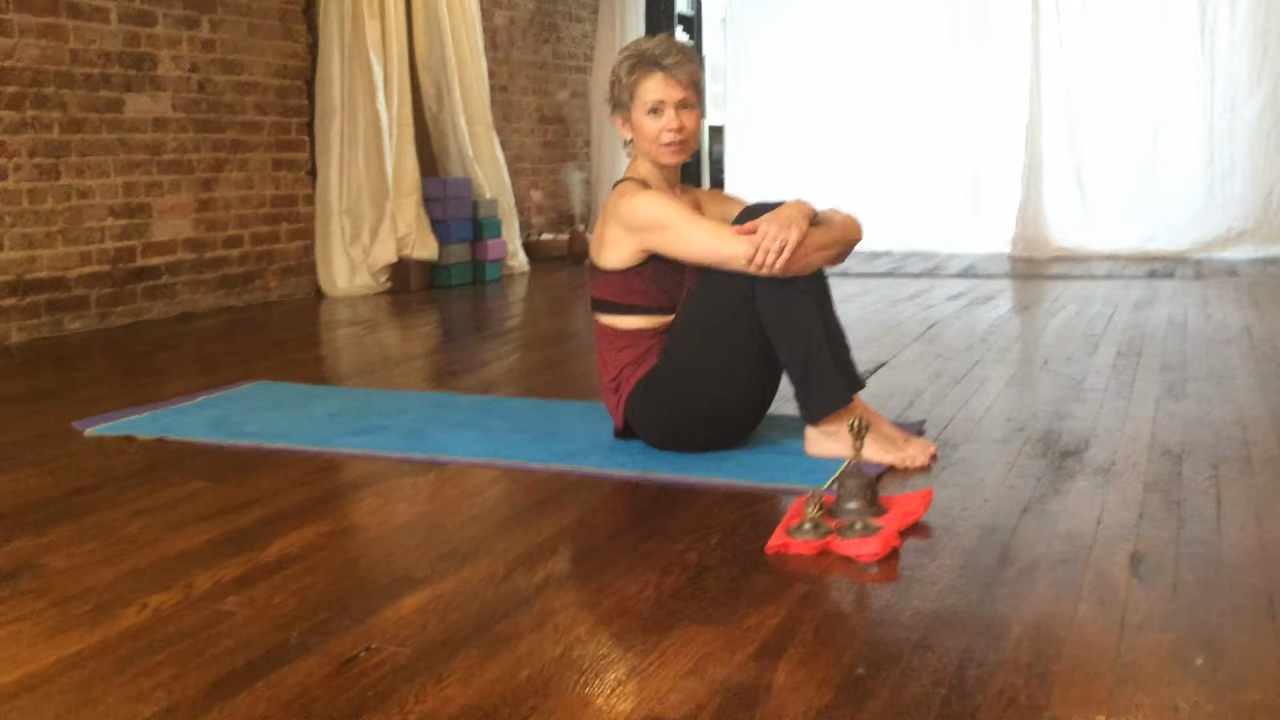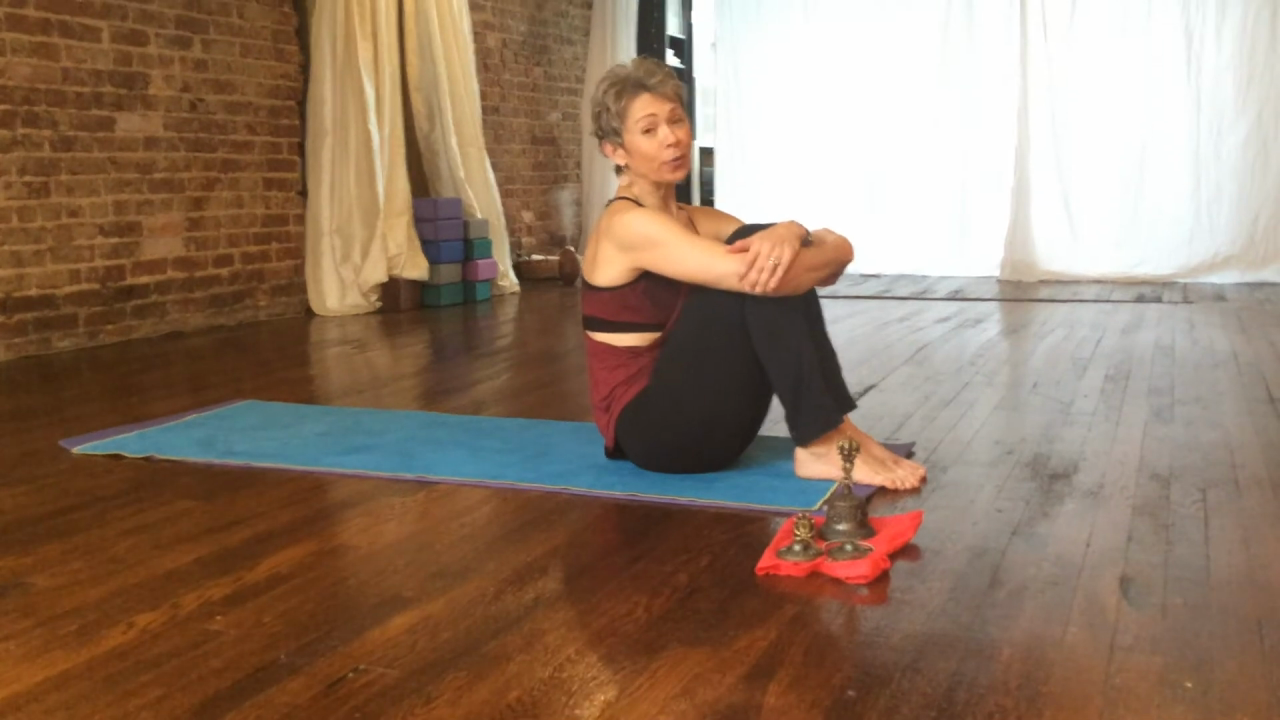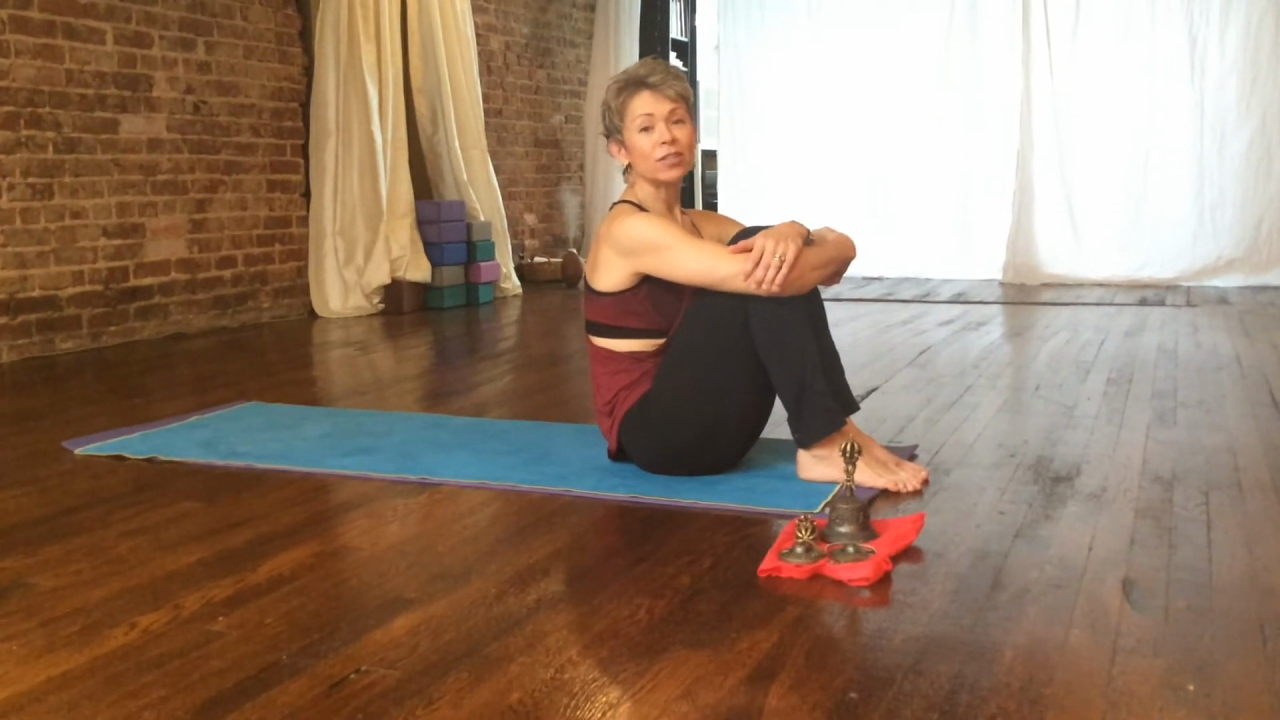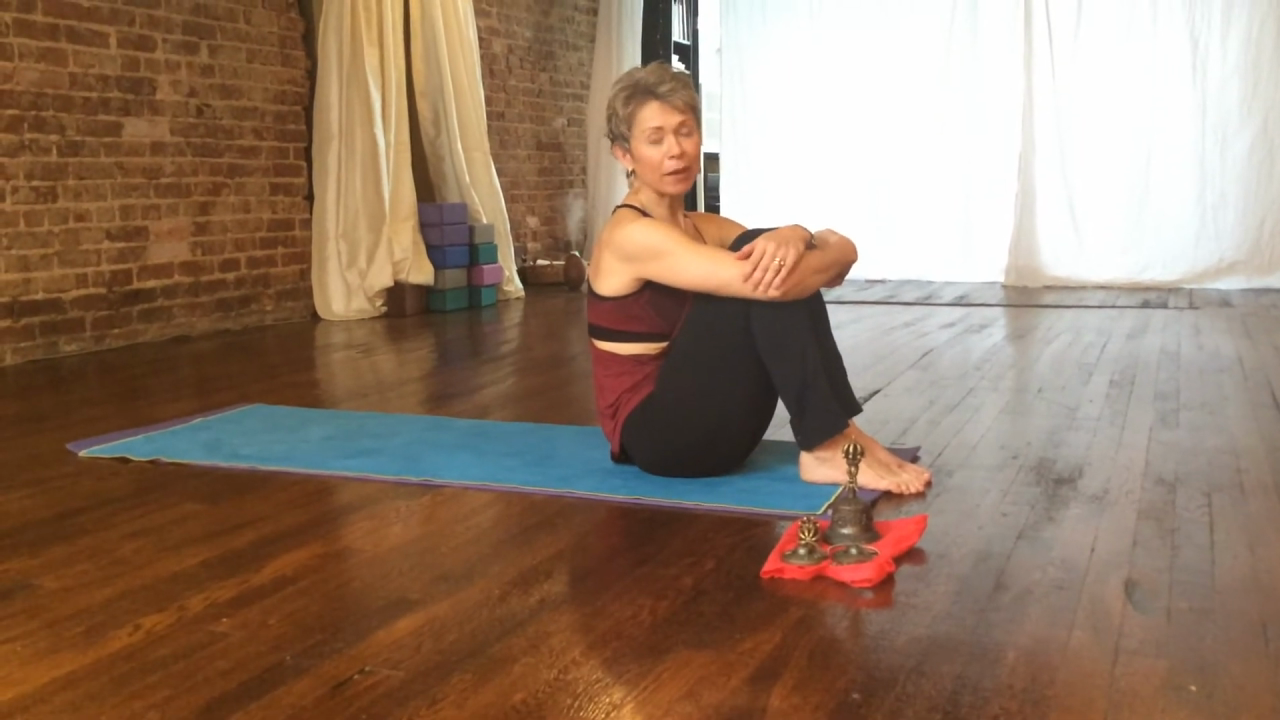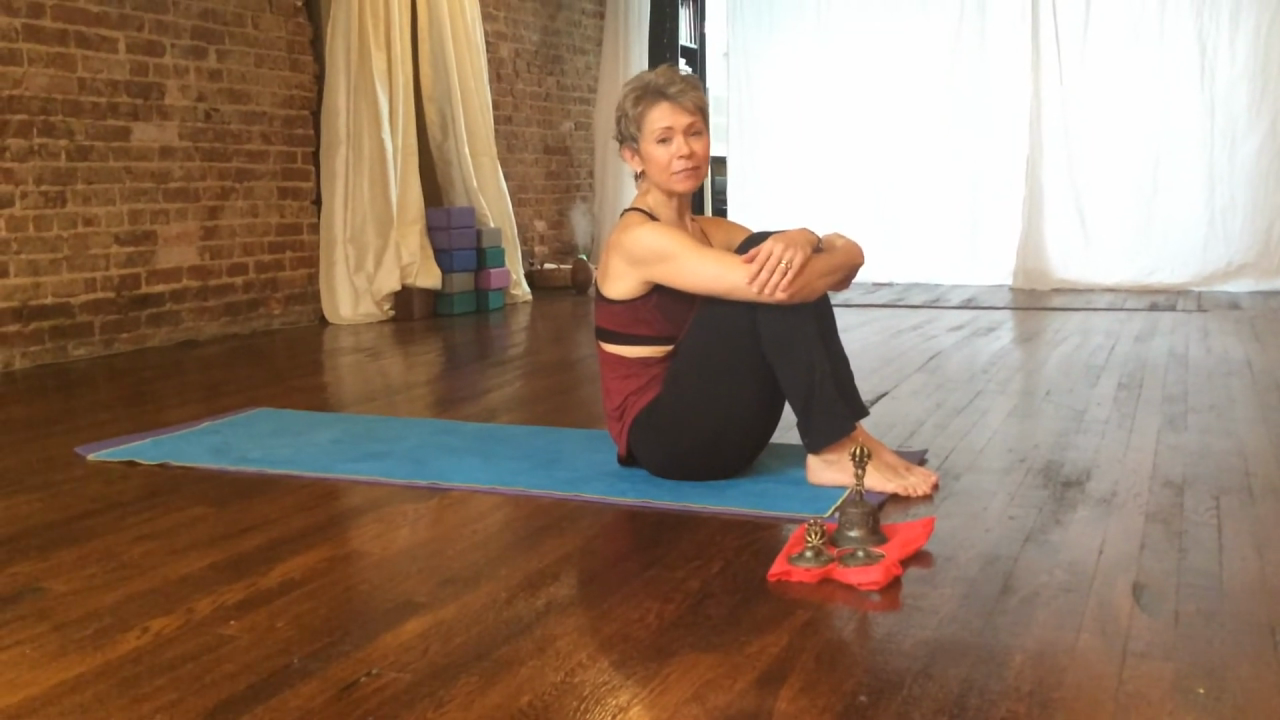
dt=1s
person 1, frame 1
left shoulder: (700, 203)
right shoulder: (636, 207)
left elbow: (828, 248)
right elbow: (764, 260)
left wrist: (799, 212)
right wrist: (845, 229)
left hip: (711, 402)
right hip: (660, 406)
left knee: (783, 246)
right knee: (773, 257)
left ankle: (841, 410)
right ankle: (833, 423)
person 1, frame 2
left shoulder: (696, 219)
right shoulder: (629, 224)
left elbow: (818, 270)
right elbow: (755, 277)
left wrist: (792, 232)
right wrist: (836, 248)
left hip: (700, 421)
right hip: (652, 428)
left knee: (777, 263)
right knee: (765, 275)
left ankle: (831, 431)
right ankle: (822, 444)
person 1, frame 3
left shoulder: (700, 224)
right shoulder: (630, 229)
left elbow: (824, 271)
right elbow: (759, 279)
left wrist: (794, 233)
right wrist: (838, 245)
left hip: (703, 425)
right hip: (654, 431)
left knee: (780, 266)
right knee: (769, 277)
left ankle: (832, 435)
right ankle: (825, 446)
person 1, frame 4
left shoulder: (702, 226)
right shoulder: (632, 234)
left elbow: (807, 275)
right elbow: (770, 284)
left wrist: (797, 236)
right wrist: (839, 249)
left hip: (706, 424)
right hip: (658, 433)
left knee: (780, 263)
right knee: (768, 280)
left ankle: (834, 438)
right ankle: (828, 447)
person 1, frame 5
left shoulder: (710, 231)
right shoulder: (640, 238)
left elbow: (833, 275)
right elbow: (775, 286)
left wrist: (805, 239)
right wrist: (847, 252)
left hip: (714, 428)
right hip: (664, 436)
left knee: (793, 273)
right knee: (775, 283)
left ankle: (843, 438)
right ankle: (835, 451)
